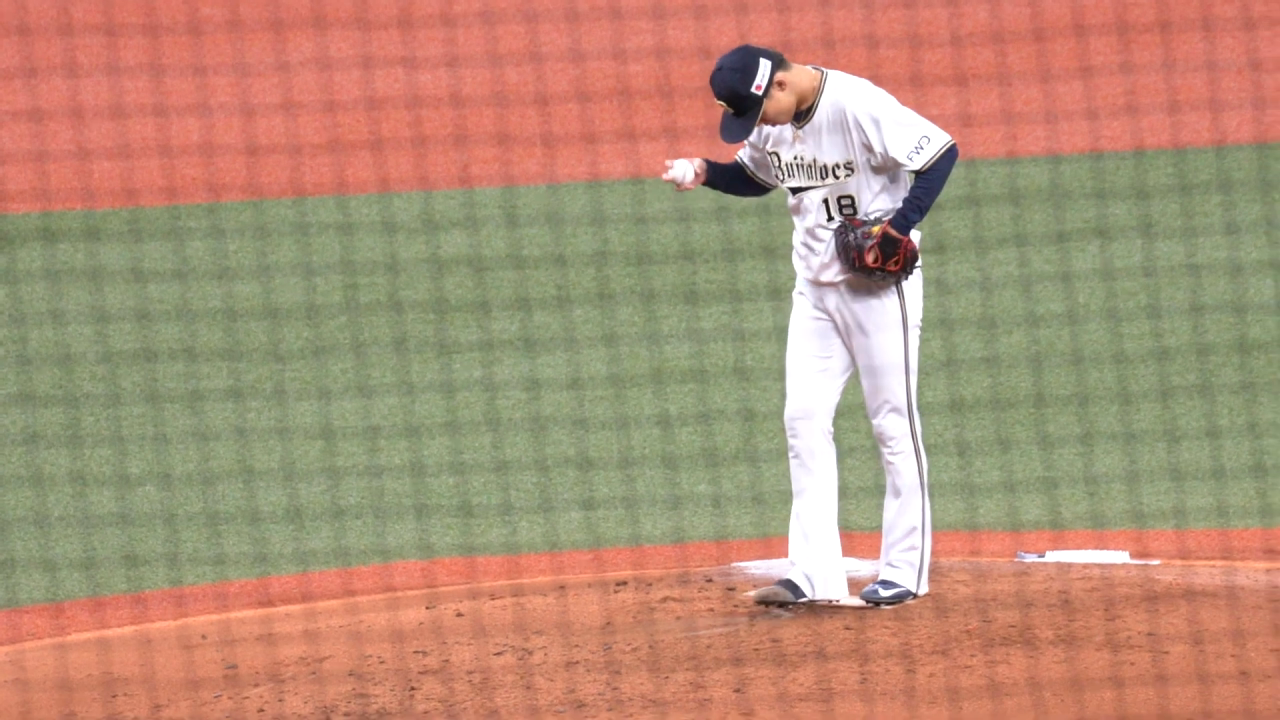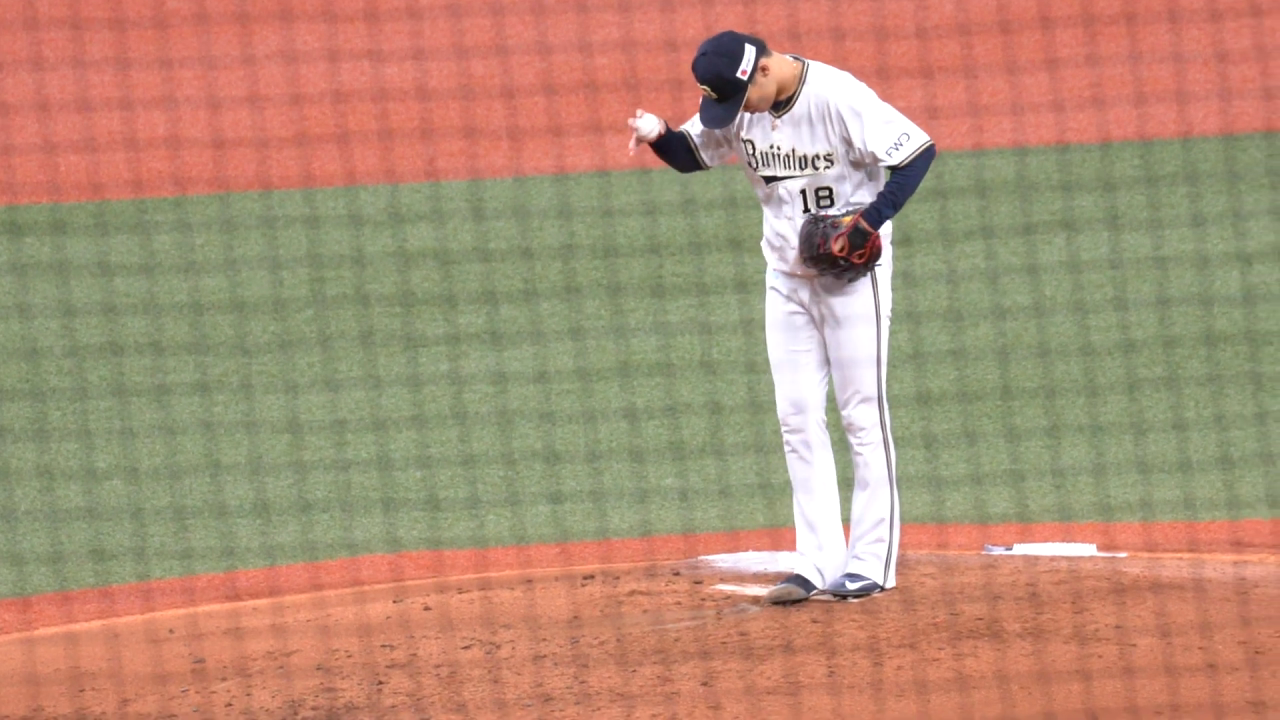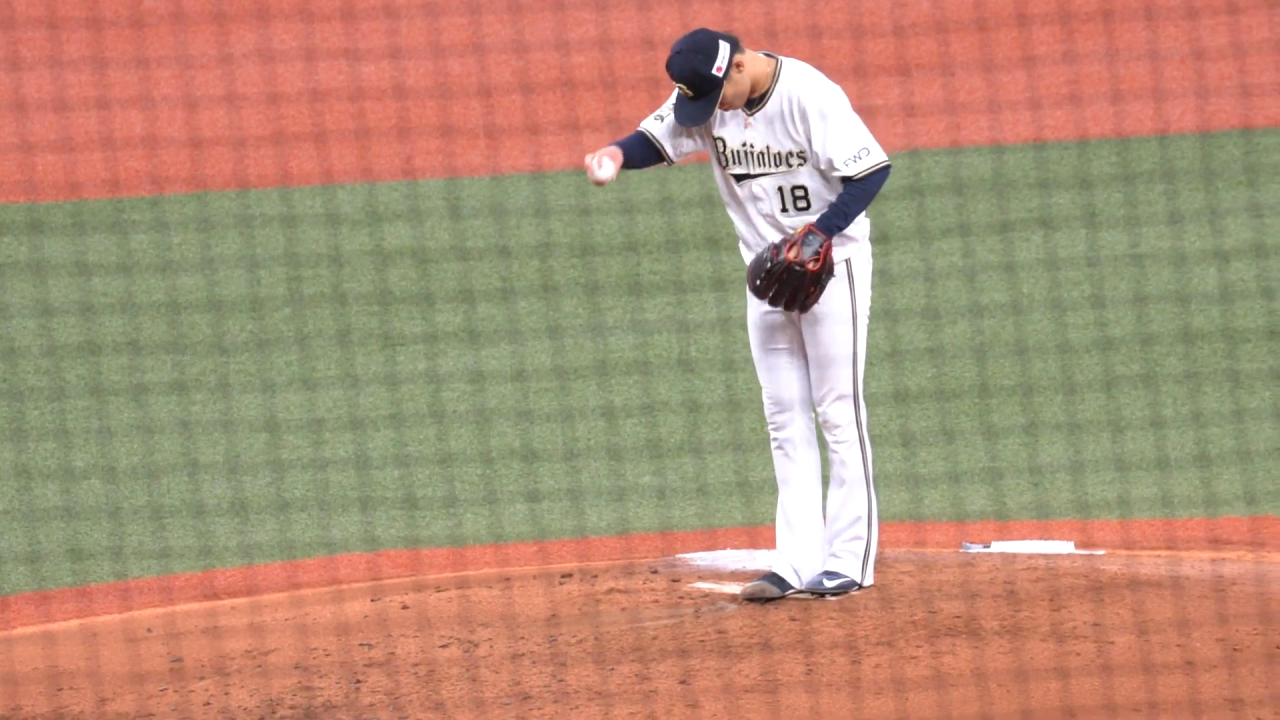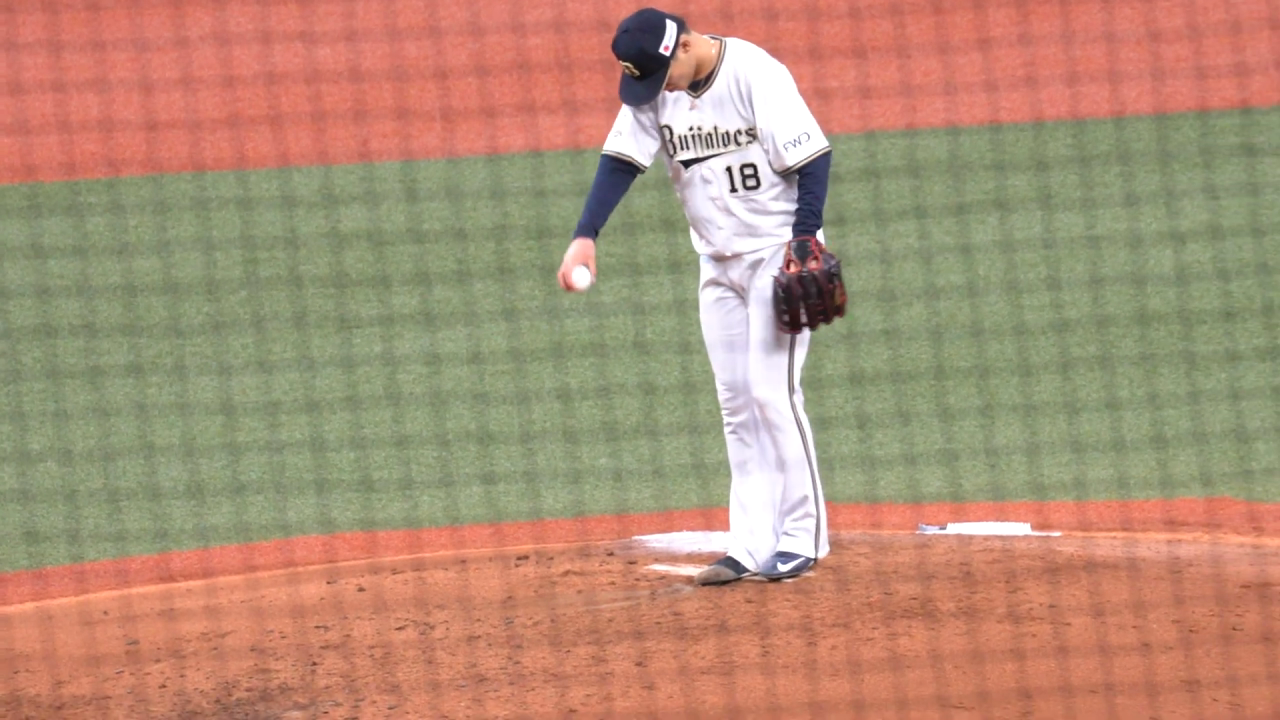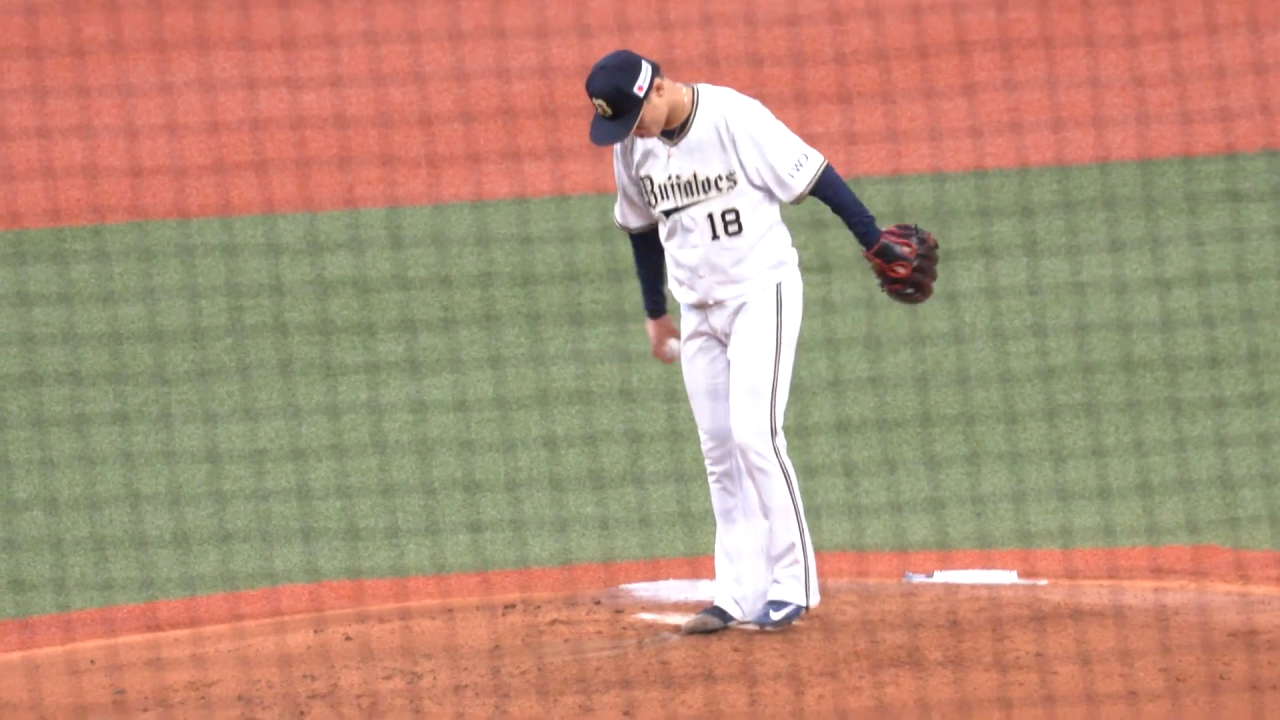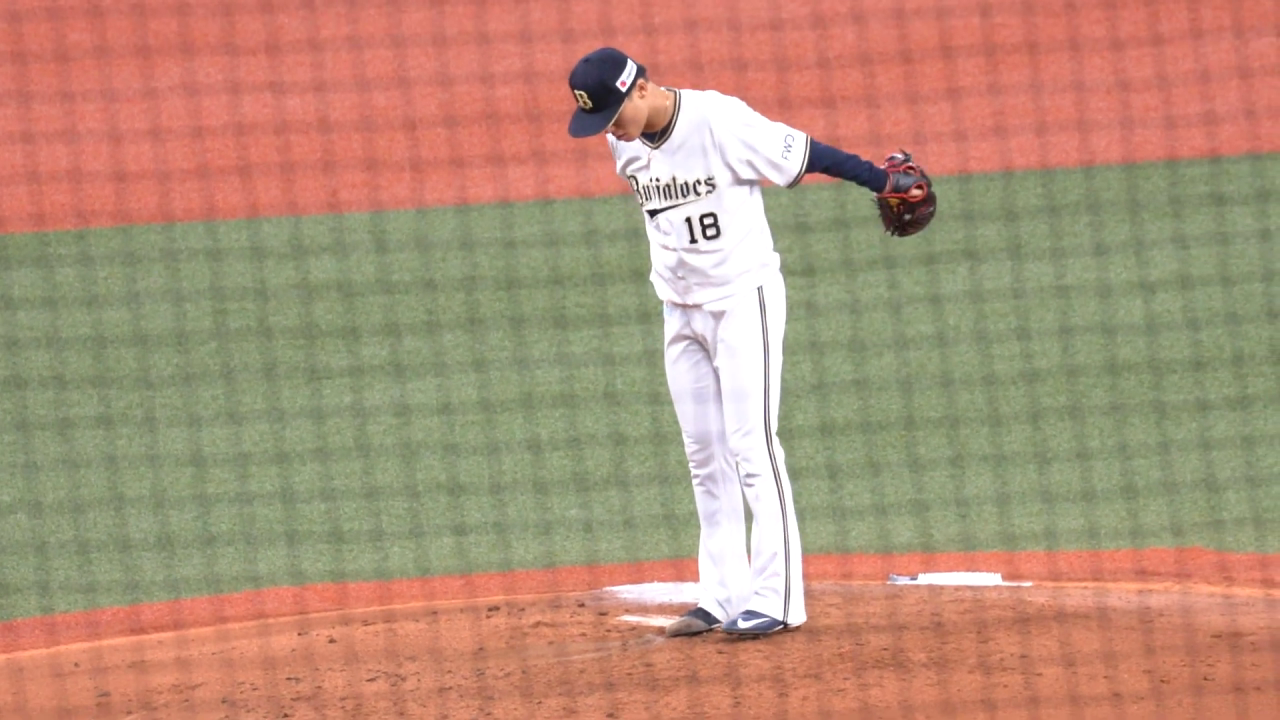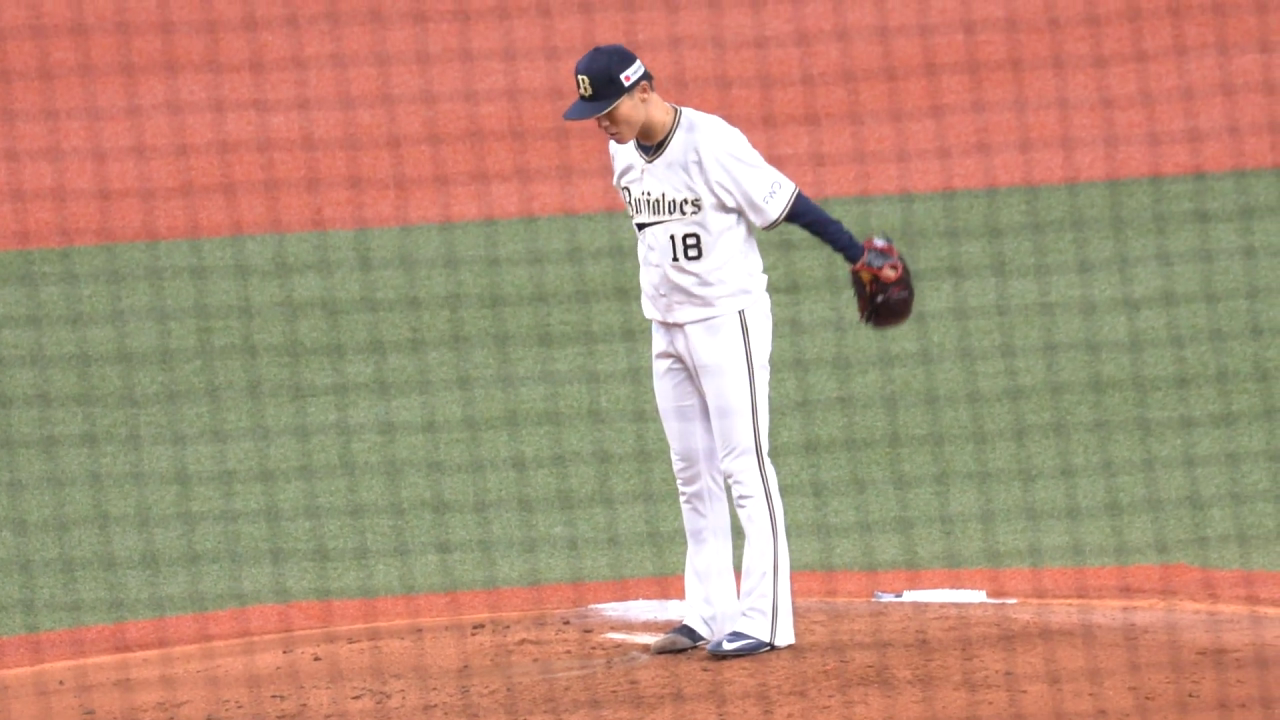
dt=0.7s
person 1, frame 1
left shoulder: (858, 104)
right shoulder: (768, 120)
left elbow: (942, 151)
right elbow: (757, 177)
left wrist: (900, 225)
right wrist: (705, 173)
left hip: (880, 285)
right hip: (815, 289)
left knee: (892, 423)
right knee: (804, 420)
left ankle: (906, 569)
right ankle: (812, 572)
person 1, frame 2
left shoulder: (838, 96)
right shoulder: (736, 102)
left elbow: (919, 151)
right elbow: (693, 154)
left wrist: (871, 219)
right wrist: (658, 135)
left hip: (852, 274)
right hip: (787, 278)
left knee: (862, 415)
right knee: (799, 418)
left ankle: (871, 562)
right ankle: (819, 563)
person 1, frame 3
left shoulder: (810, 94)
right shoulder: (705, 96)
left elbow: (874, 168)
right elbow: (655, 141)
left wrist: (821, 231)
right wrist: (617, 152)
left hip: (831, 267)
left knee: (838, 413)
right knee: (784, 417)
left ankle: (848, 560)
right ankle: (798, 563)
person 1, frame 4
left shoulder: (756, 74)
right shoulder: (650, 88)
left elbow: (814, 157)
right elbow: (621, 161)
left wrist: (805, 244)
right wrist: (586, 236)
left hip: (780, 250)
right hip: (717, 261)
left knee: (770, 392)
right knee: (736, 402)
left ankle: (802, 536)
right ankle: (753, 546)
person 1, frame 5
left shoulder: (735, 117)
right shoulder: (631, 144)
left elbow: (816, 175)
left wrist: (873, 238)
right wrist: (655, 311)
left hip: (761, 294)
right hip: (697, 309)
left knee: (753, 435)
right knee: (719, 451)
left ankle: (792, 583)
right ankle: (739, 594)
person 1, frame 6
left shoulder: (721, 119)
right shoulder: (624, 143)
left elbow: (807, 154)
left wrist: (883, 181)
left hip: (744, 299)
right hip: (680, 309)
left knee: (752, 446)
right knee: (705, 455)
left ankle: (776, 598)
right ankle: (723, 596)
person 1, frame 7
left shoulder: (712, 143)
right shoulder: (622, 152)
left elbow: (788, 203)
left wrist: (858, 253)
left hip: (727, 320)
right hip: (666, 328)
left knee: (743, 466)
right knee: (692, 474)
left ankle: (764, 619)
right ankle: (710, 614)
